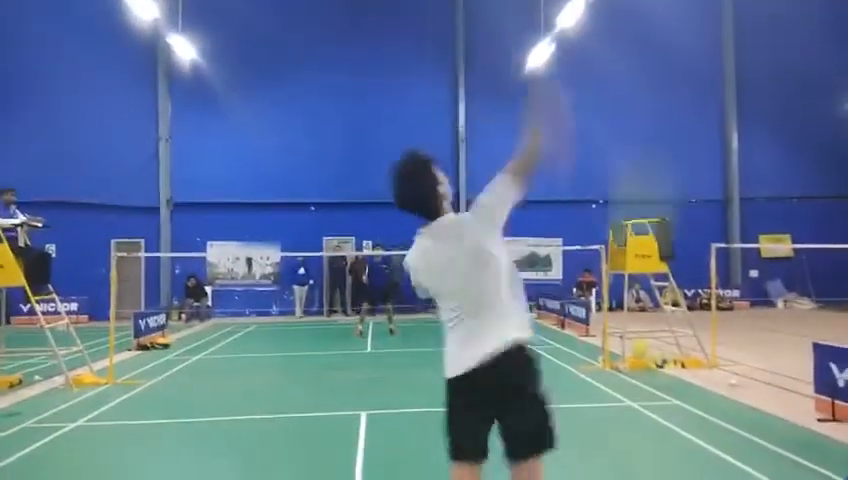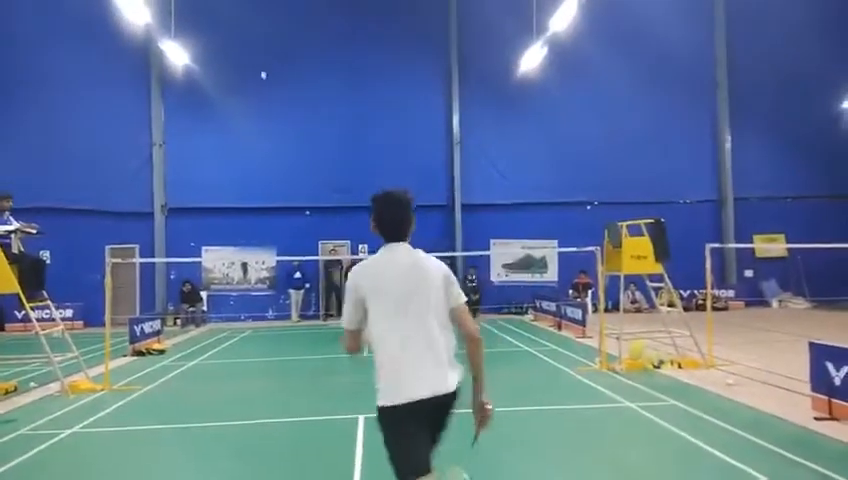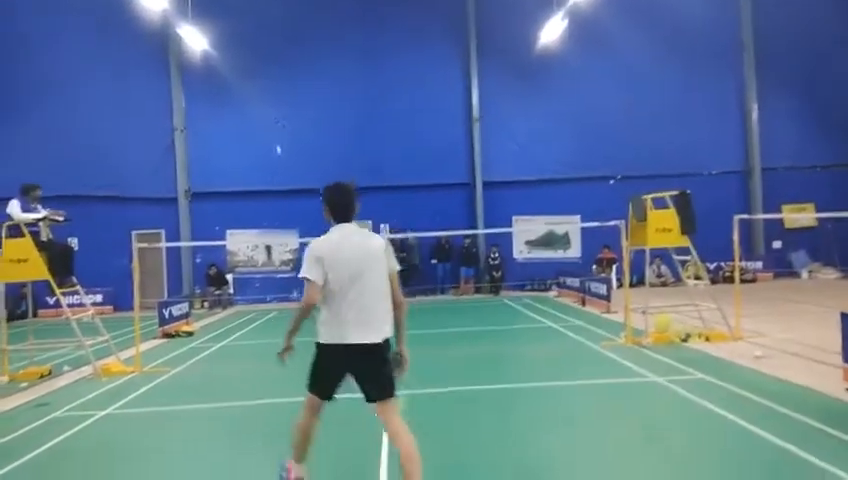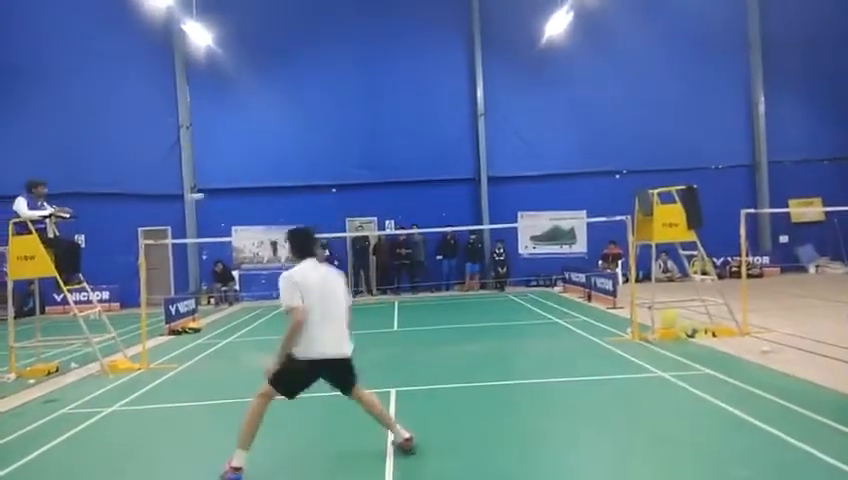
dt=0.5s
person 1, frame 1
left shoulder: (415, 261)
right shoulder: (477, 225)
right elbow: (520, 170)
right wrist: (536, 123)
left hip: (461, 370)
right hip: (509, 356)
person 1, frame 2
left shoulder: (361, 274)
right shoulder: (437, 268)
left elbow: (351, 346)
right elbow: (472, 335)
right wrist: (479, 394)
left hip: (396, 394)
right hip: (444, 387)
person 1, frame 3
left shoulder: (318, 248)
right shoulder: (380, 244)
left elbow: (311, 301)
right elbow: (398, 300)
left wrist: (289, 337)
right wrist: (402, 345)
left hip: (333, 343)
right hip: (374, 343)
left knee: (311, 407)
right knee: (392, 418)
person 1, frame 4
left shoulder: (291, 277)
right shoulder: (337, 275)
left elbow: (297, 319)
left wrist: (279, 360)
left hip: (307, 355)
right hip: (340, 352)
left knee: (262, 398)
right knee: (357, 394)
right ankle: (402, 435)
